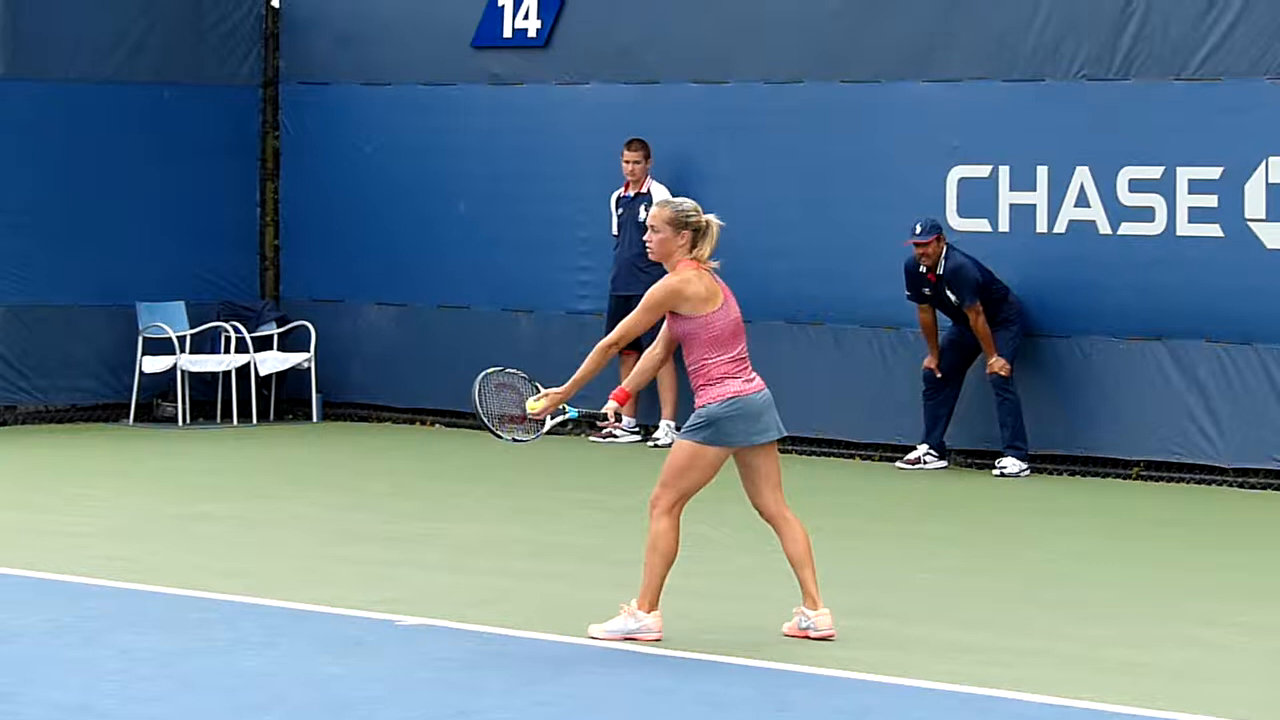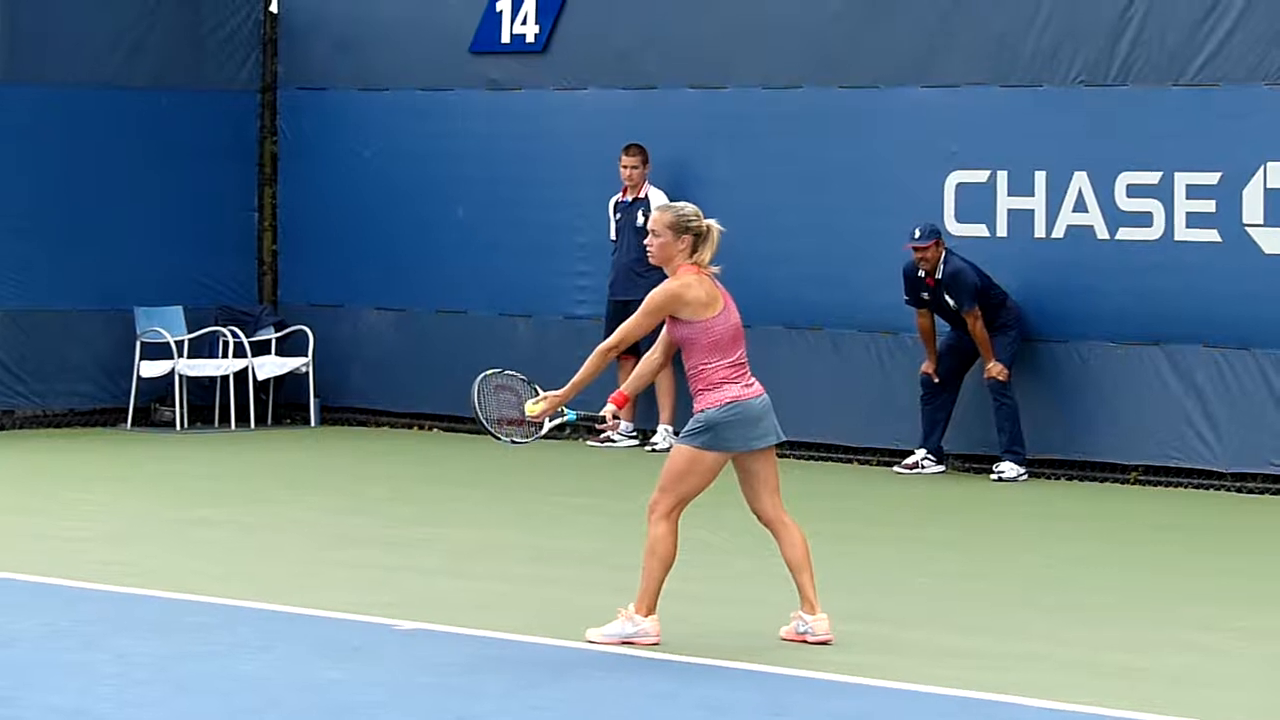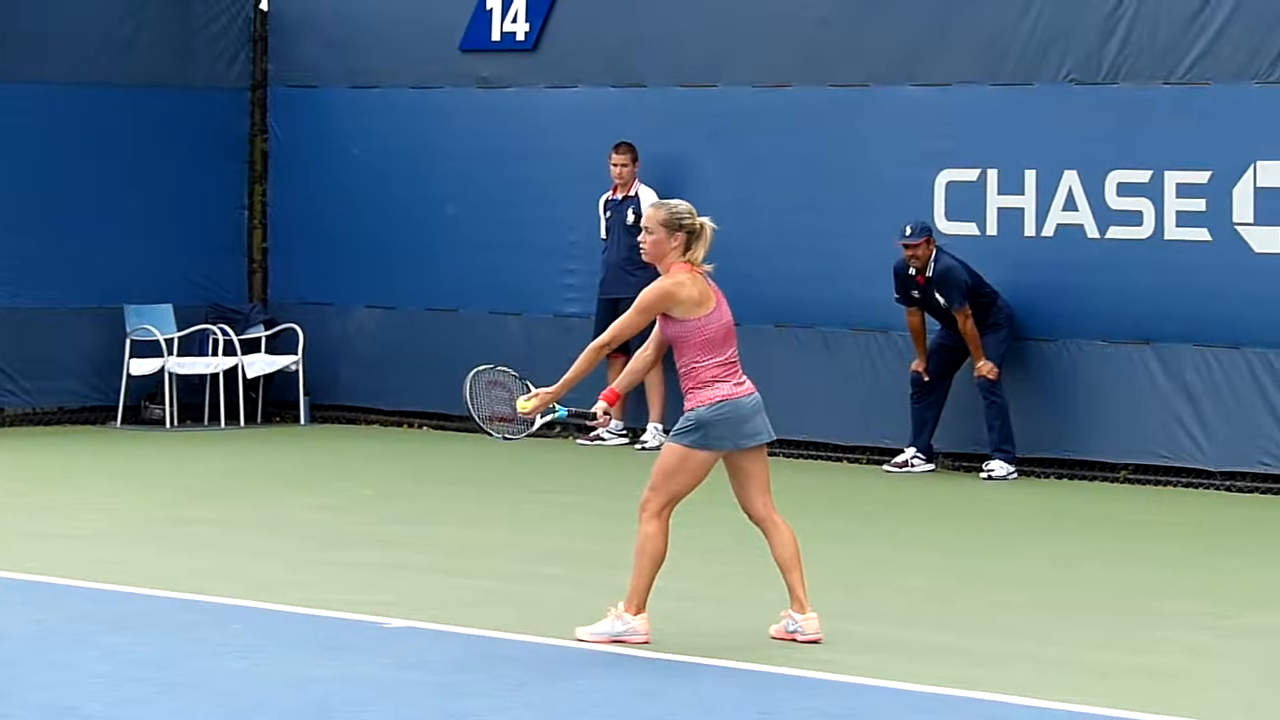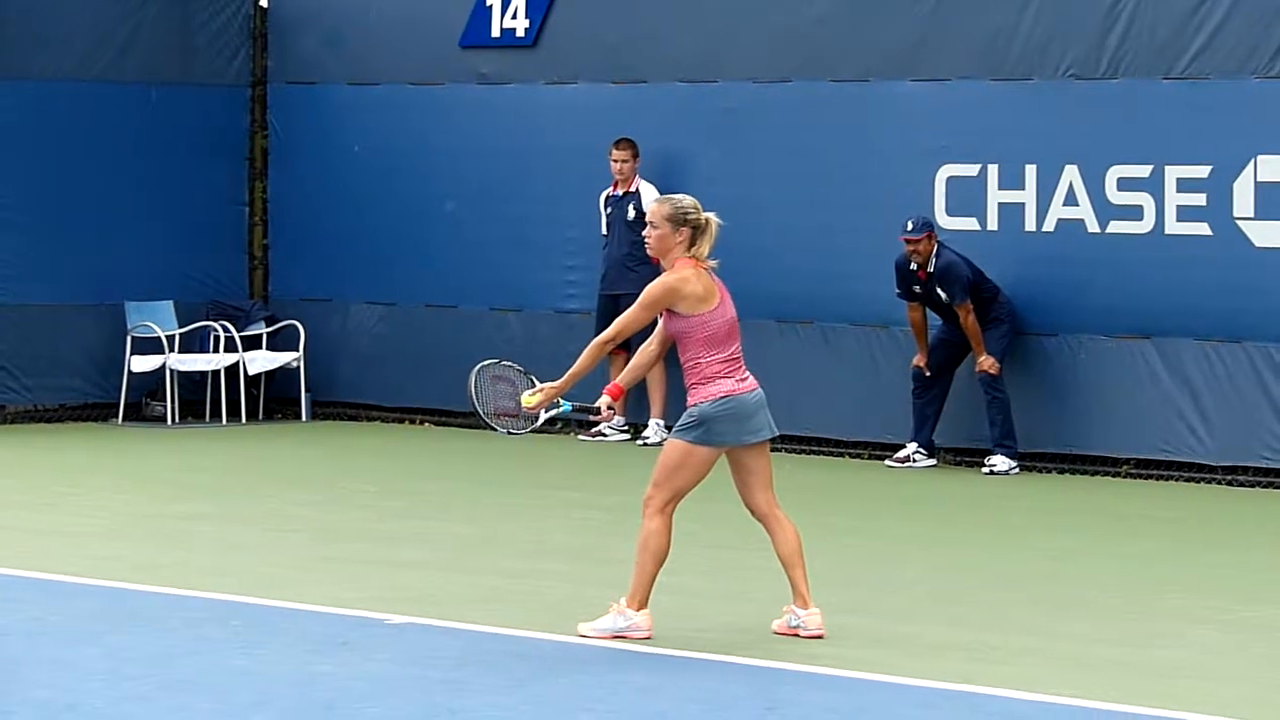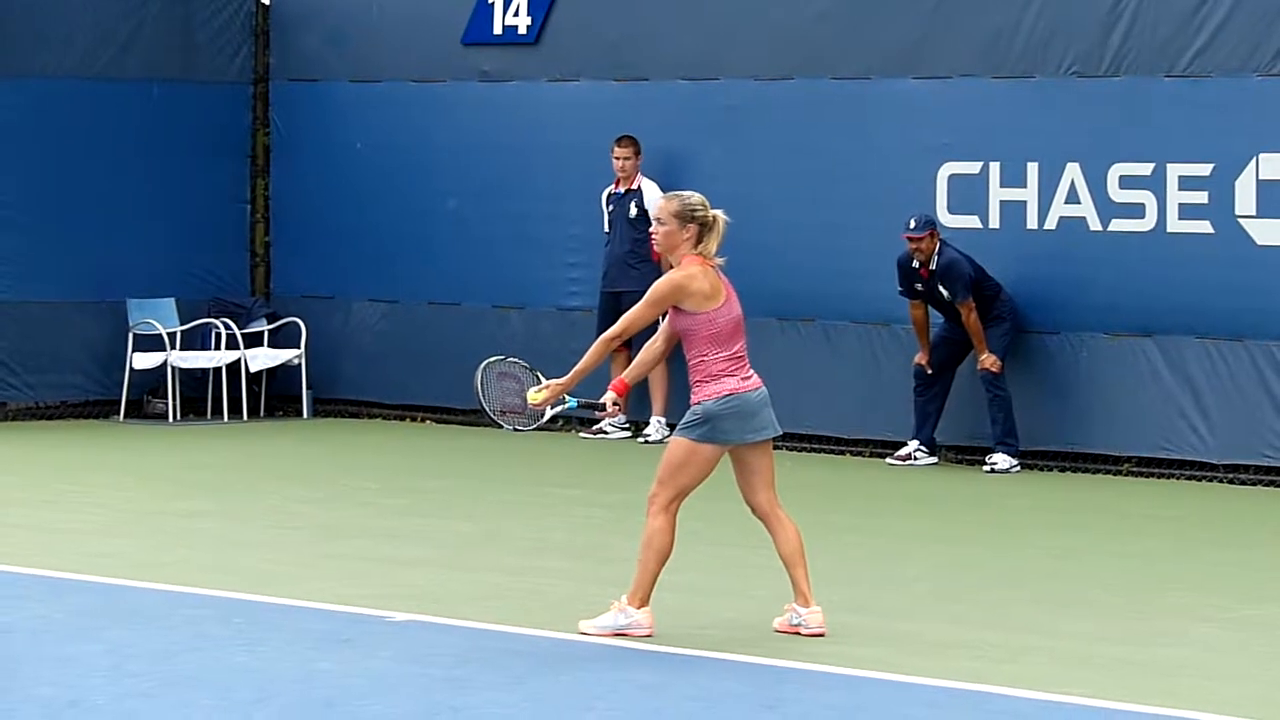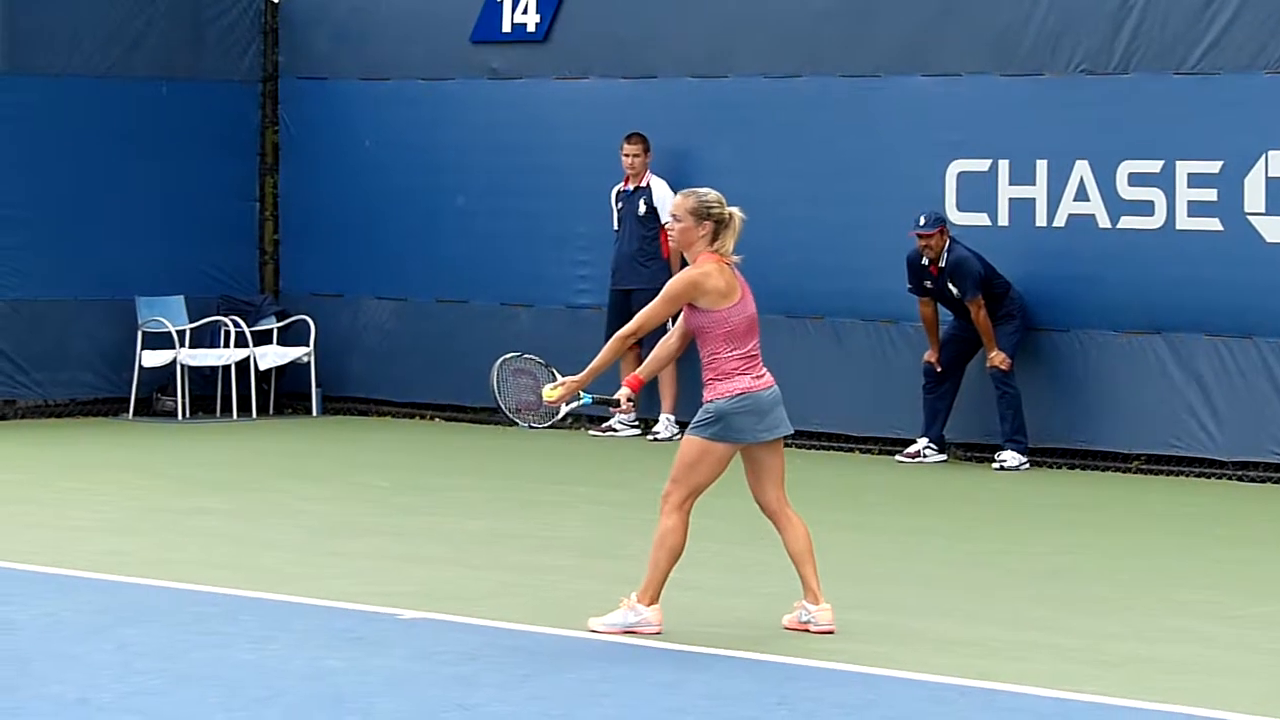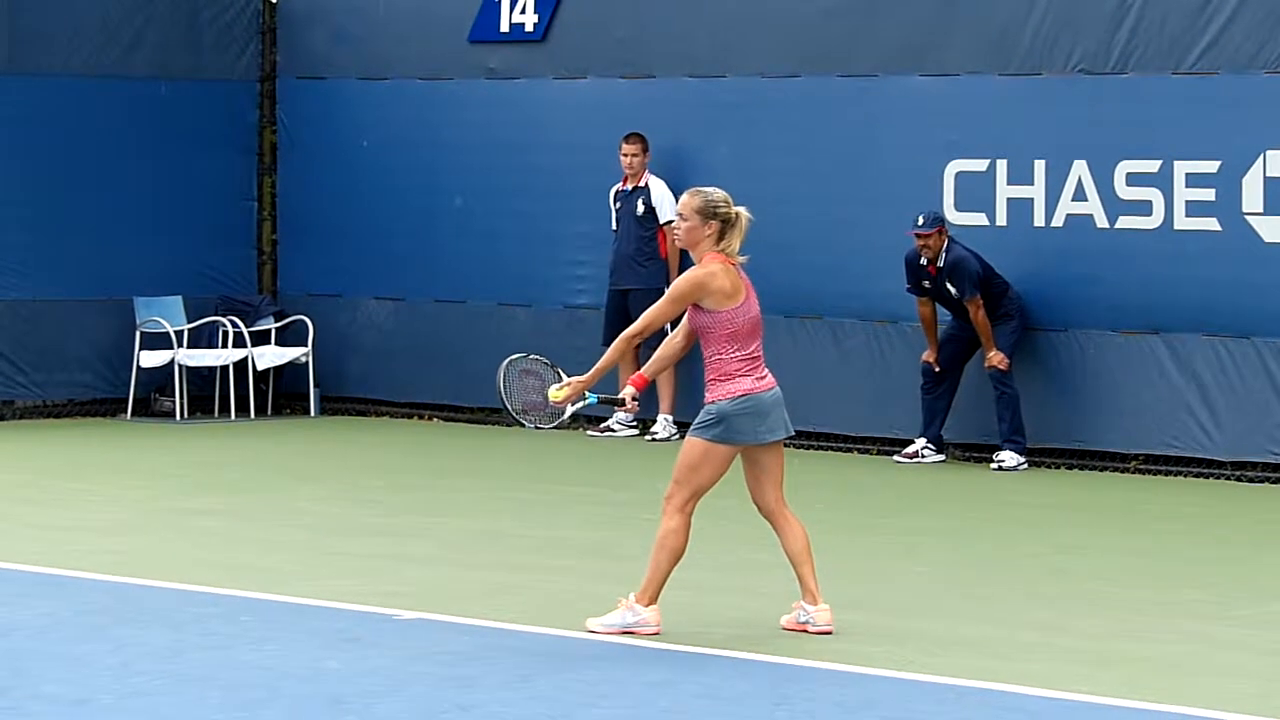
dt=0.4s
person 1, frame 1
left shoulder: (677, 284)
right shoulder: (700, 277)
left elbow: (612, 343)
right elbow: (659, 350)
left wrist: (565, 392)
right wrist: (620, 397)
left hip: (721, 408)
right hip: (754, 400)
left knee: (664, 505)
right knee: (775, 508)
left ankle: (644, 614)
right ankle: (815, 611)
person 1, frame 2
left shoulder: (676, 288)
right shoulder: (700, 282)
left elbow: (611, 346)
right elbow: (658, 354)
left wrist: (564, 395)
right wrist: (618, 400)
left hip: (720, 413)
right hip: (752, 406)
left knee: (662, 510)
right knee: (772, 513)
left ankle: (641, 618)
right ankle: (813, 617)
person 1, frame 3
left shoulder: (670, 286)
right shoulder: (693, 280)
left elbow: (604, 344)
right elbow: (650, 351)
left wrist: (555, 392)
right wrist: (610, 396)
left hip: (710, 412)
right hip: (744, 404)
left knee: (653, 508)
right knee: (764, 512)
left ankle: (631, 617)
right ankle: (803, 615)
person 1, frame 4
left shoulder: (674, 282)
right shoulder: (697, 275)
left elbow: (608, 339)
right elbow: (654, 346)
left wrist: (559, 387)
right wrist: (614, 391)
left hip: (712, 407)
right hip: (746, 400)
left knee: (656, 504)
right knee: (765, 507)
left ankle: (633, 612)
right ankle: (805, 611)
person 1, frame 5
left shoulder: (682, 279)
right shoulder: (704, 273)
left elbow: (614, 335)
right elbow: (661, 342)
left wrist: (566, 383)
right wrist: (620, 387)
left hip: (716, 405)
right hip: (750, 398)
left knee: (661, 502)
right knee: (767, 506)
left ankle: (634, 610)
right ankle: (807, 609)
person 1, frame 6
left shoulder: (697, 277)
right shoulder: (720, 270)
left elbow: (629, 332)
right elbow: (676, 338)
left wrist: (581, 380)
right wrist: (634, 383)
left hip: (729, 404)
right hip: (762, 396)
left knee: (674, 501)
right knee: (776, 504)
left ankle: (644, 607)
right ankle: (816, 606)
person 1, frame 7
left shoulder: (703, 276)
right shoulder: (726, 270)
left elbow: (636, 332)
right elbow: (681, 338)
left wrist: (587, 379)
right wrist: (638, 381)
left hip: (731, 405)
right hip: (763, 398)
left knee: (677, 503)
right knee: (774, 506)
left ankle: (642, 608)
right ankle: (814, 606)
person 2, frame 1
left shoulder: (659, 193)
right shoulder: (617, 197)
right wrist: (621, 271)
left hip: (651, 287)
right hip: (621, 287)
right knee: (627, 352)
left ankle: (667, 425)
right ankle: (627, 424)
person 2, frame 2
left shoulder: (656, 198)
right shoulder: (615, 203)
left wrist: (665, 284)
right wrist: (619, 276)
left hip: (649, 292)
right hip: (619, 292)
right knee: (625, 357)
left ankle: (665, 429)
right ankle: (625, 428)
person 2, frame 3
left shoulder: (646, 197)
right shoulder: (605, 201)
left wrist: (657, 284)
right wrist: (610, 276)
left hip: (639, 290)
right hip: (609, 290)
right knee: (615, 355)
left ankle: (655, 428)
right ankle: (615, 426)
person 2, frame 4
left shoulder: (647, 193)
right shoulder: (606, 197)
right wrist: (609, 275)
left hip: (640, 287)
right hip: (610, 287)
right knee: (616, 352)
left ankle: (657, 424)
right ankle: (616, 422)
person 2, frame 5
left shoulder: (649, 191)
right shoulder: (608, 195)
right wrist: (611, 273)
left hip: (642, 285)
right hip: (612, 284)
right knee: (618, 349)
left ankle: (659, 422)
right ankle: (617, 419)
person 2, frame 6
left shoulder: (658, 189)
right shoulder: (617, 193)
right wrist: (621, 271)
left hip: (651, 283)
right hip: (621, 282)
left knee: (659, 349)
right knee: (627, 347)
left ankle: (667, 420)
right ankle: (626, 417)
person 2, frame 7
left shoulder: (657, 189)
right shoulder: (616, 192)
left elbow: (672, 237)
left wrist: (672, 281)
right wrist: (619, 271)
left hip: (650, 284)
right hip: (619, 282)
left knee: (658, 349)
right knee: (625, 348)
left ankle: (665, 420)
right ankle: (624, 417)
person 3, frame 1
left shoulder: (959, 267)
right shoulder: (913, 267)
left elbow: (976, 315)
right elbow: (925, 310)
left wrist: (993, 357)
right wrist: (934, 354)
left hip: (1003, 318)
right hip: (964, 323)
left knee: (999, 377)
right knee: (935, 375)
left ankle: (1016, 457)
right ankle: (932, 450)
person 3, frame 2
left shoulder: (957, 272)
right shoulder: (912, 272)
left elbow: (974, 320)
right elbow: (924, 315)
left wrist: (990, 362)
right wrist: (931, 359)
left hip: (1001, 324)
right hip: (962, 329)
left knee: (996, 381)
right knee: (933, 380)
left ankle: (1013, 462)
right ankle: (930, 455)
person 3, frame 3
left shoulder: (948, 270)
right shoulder: (903, 270)
left elbow: (965, 318)
right elbow: (914, 314)
left wrist: (980, 360)
right wrist: (921, 357)
left hip: (992, 322)
right hip: (952, 327)
left knee: (987, 380)
right knee: (922, 379)
left ankle: (1003, 460)
right ankle: (919, 453)
person 3, frame 4
left shoulder: (949, 265)
right shoulder: (904, 265)
left elbow: (966, 313)
right elbow: (915, 309)
left wrist: (981, 355)
right wrist: (923, 352)
left hip: (993, 317)
right hip: (954, 322)
left knee: (988, 375)
right knee: (924, 374)
left ankle: (1005, 455)
right ankle: (921, 448)
person 3, frame 5
left shoulder: (952, 263)
right shoulder: (906, 263)
left elbow: (969, 312)
right elbow: (917, 307)
left wrist: (983, 353)
right wrist: (925, 351)
left hip: (995, 316)
right hip: (956, 320)
left knee: (990, 373)
right knee: (926, 371)
left ankle: (1006, 454)
right ankle: (922, 446)
person 3, frame 6
left shoulder: (961, 261)
right shoulder: (915, 260)
left elbow: (978, 309)
right elbow: (927, 304)
left wrist: (992, 351)
right wrist: (934, 348)
left hip: (1004, 313)
right hip: (965, 318)
left knee: (999, 370)
right knee: (935, 369)
left ankle: (1015, 451)
right ankle: (931, 444)
person 3, frame 7
left shoulder: (960, 260)
right shoulder: (914, 260)
left elbow: (976, 308)
right elbow: (925, 304)
left wrist: (990, 351)
right wrist: (932, 348)
left hip: (1002, 313)
right hip: (963, 318)
left knee: (997, 371)
right knee: (933, 369)
left ankle: (1013, 451)
right ankle: (929, 444)
